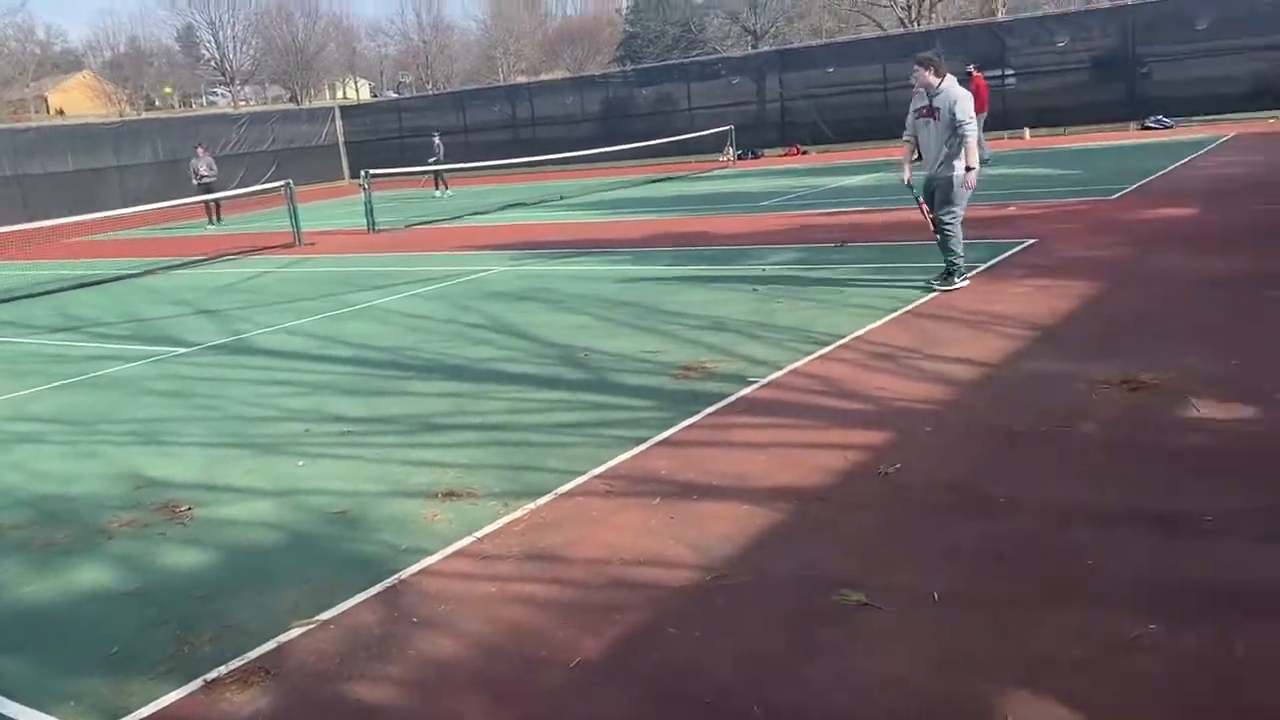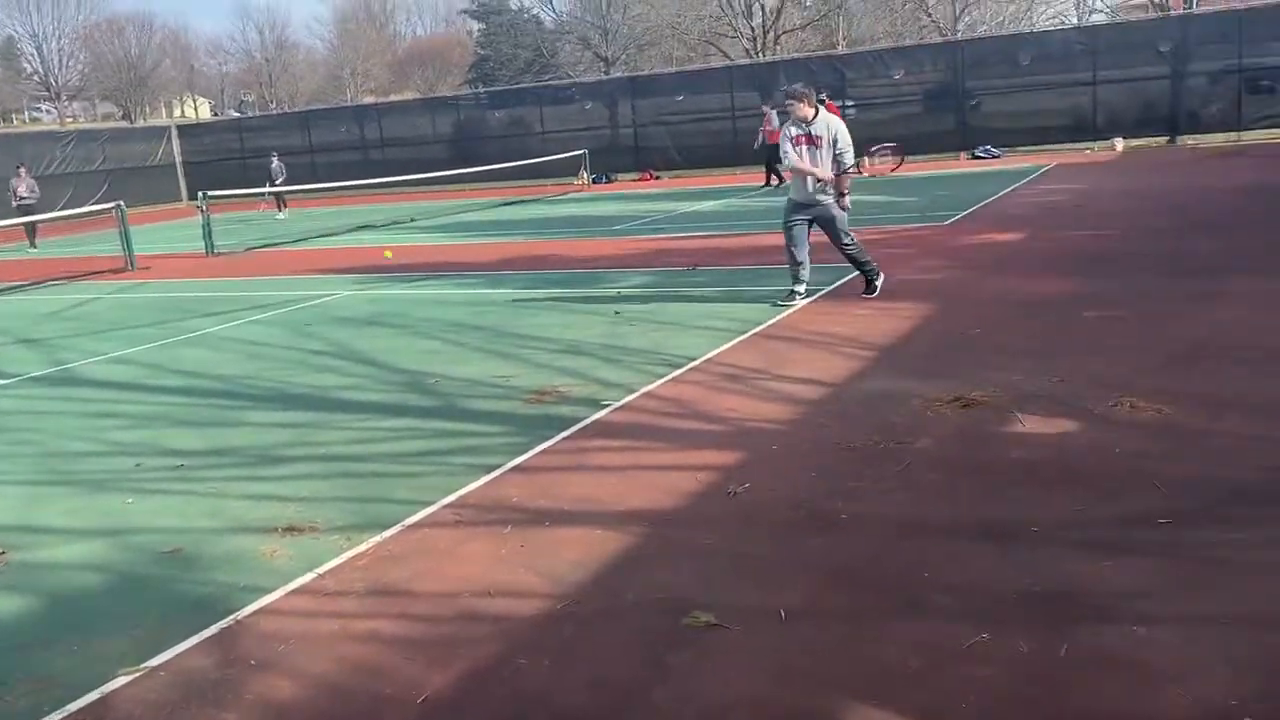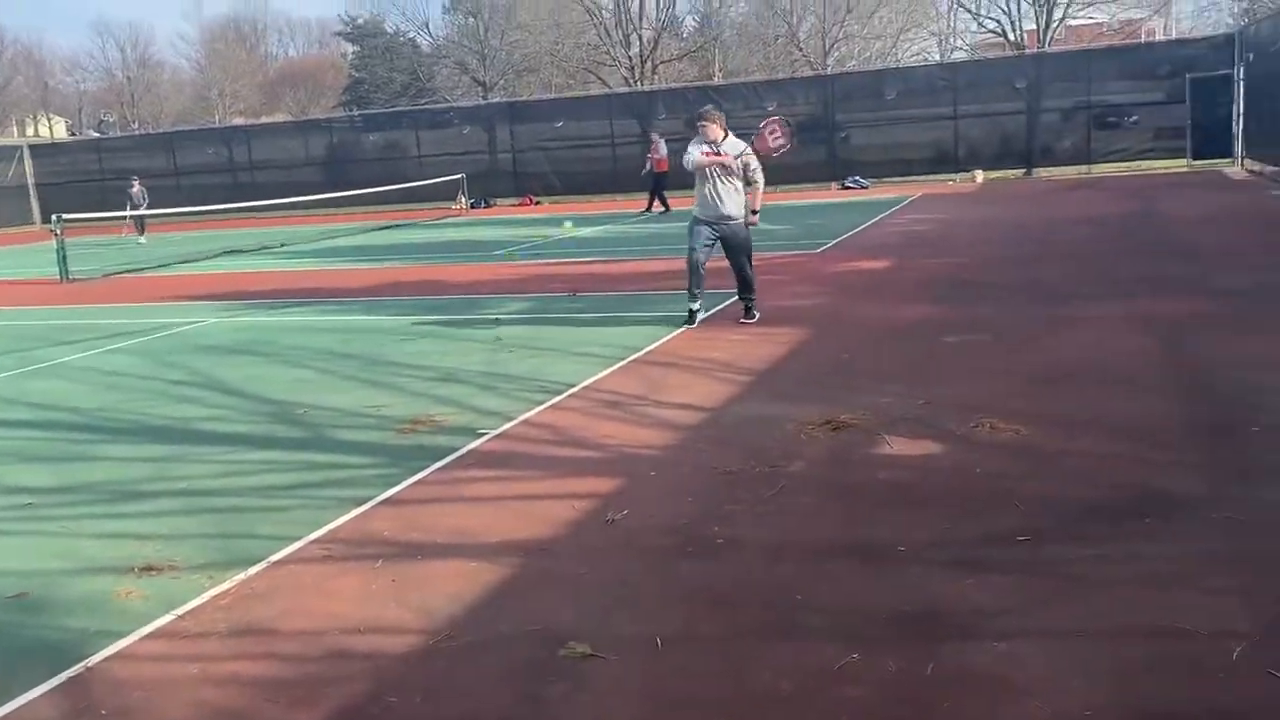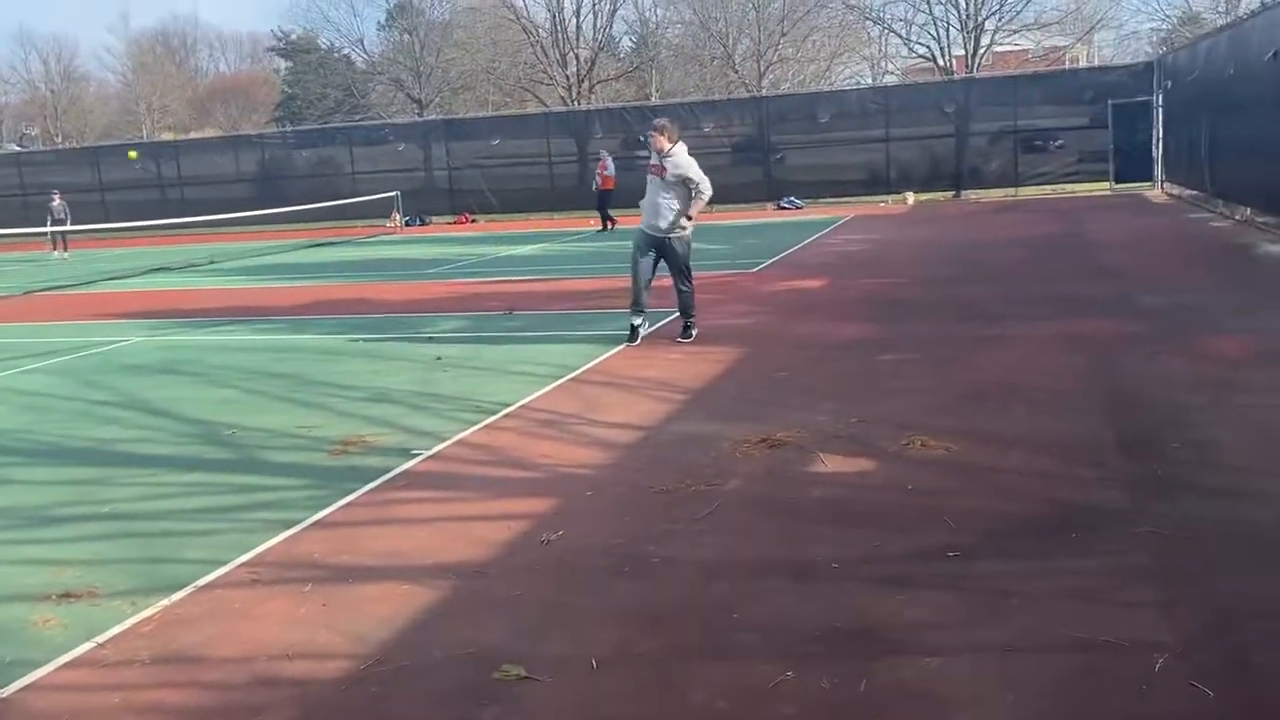
dt=0.3s
person 1, frame 1
left shoulder: (956, 95)
right shoulder: (918, 100)
left elbow: (969, 134)
right elbow: (910, 136)
left wrist: (970, 168)
right wrist: (906, 166)
left hip: (955, 172)
right hip: (933, 173)
left knee: (948, 219)
right knee: (939, 221)
left ankle: (958, 272)
right ankle: (954, 267)
person 1, frame 2
left shoulder: (833, 124)
right shoulder: (789, 129)
left elbow: (846, 160)
right elbow: (790, 160)
left wrist: (843, 192)
right wrist: (817, 172)
left hip: (828, 199)
right hip: (799, 200)
left knee: (844, 241)
right knee: (794, 244)
left ankle: (872, 275)
right ankle: (799, 288)
person 1, frame 3
left shoulder: (740, 147)
right shoulder: (697, 144)
left elbow: (757, 180)
right elbow: (691, 162)
left wrist: (754, 211)
right wrist: (719, 160)
left hip: (734, 221)
right hip: (703, 219)
left knee: (743, 266)
right knee: (695, 261)
left ankle: (750, 306)
right ankle: (695, 307)
person 1, frame 4
left shoulder: (684, 162)
right shoulder: (655, 157)
left elbow: (705, 190)
left wrist: (688, 217)
left hip: (675, 235)
right hip: (647, 232)
left knee: (683, 282)
right knee: (640, 278)
left ankle: (689, 324)
right ankle: (637, 322)
